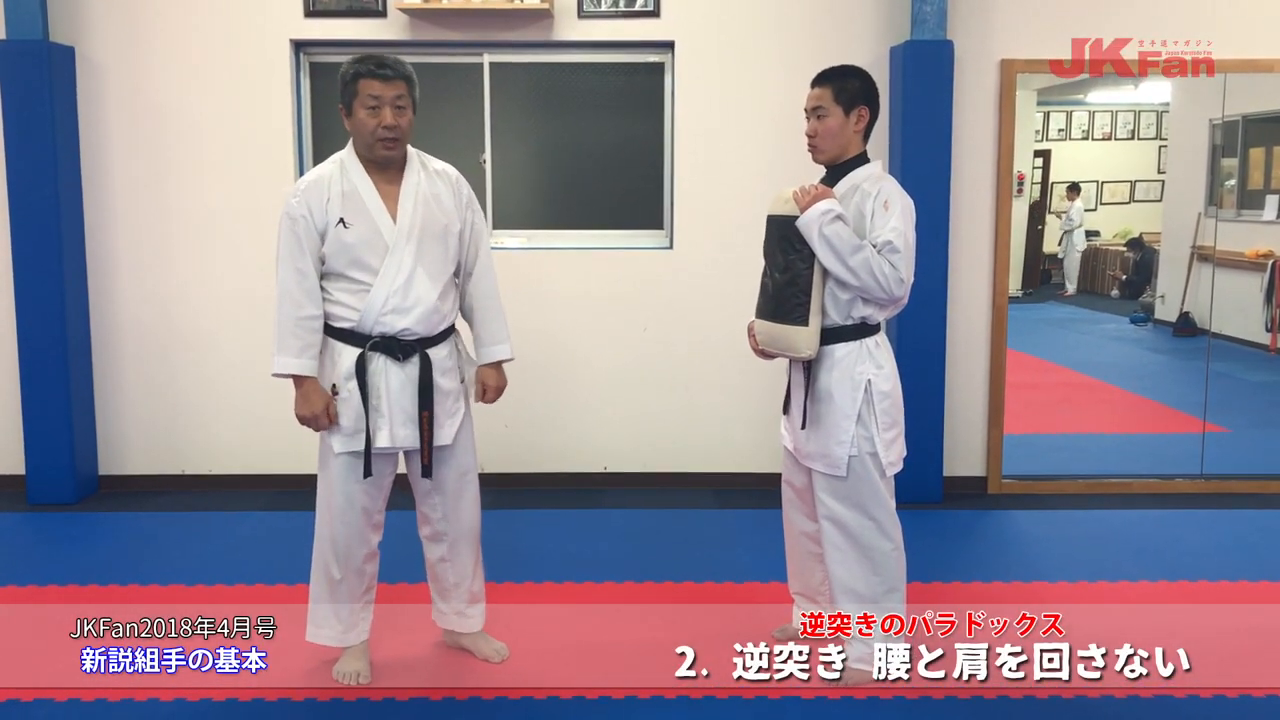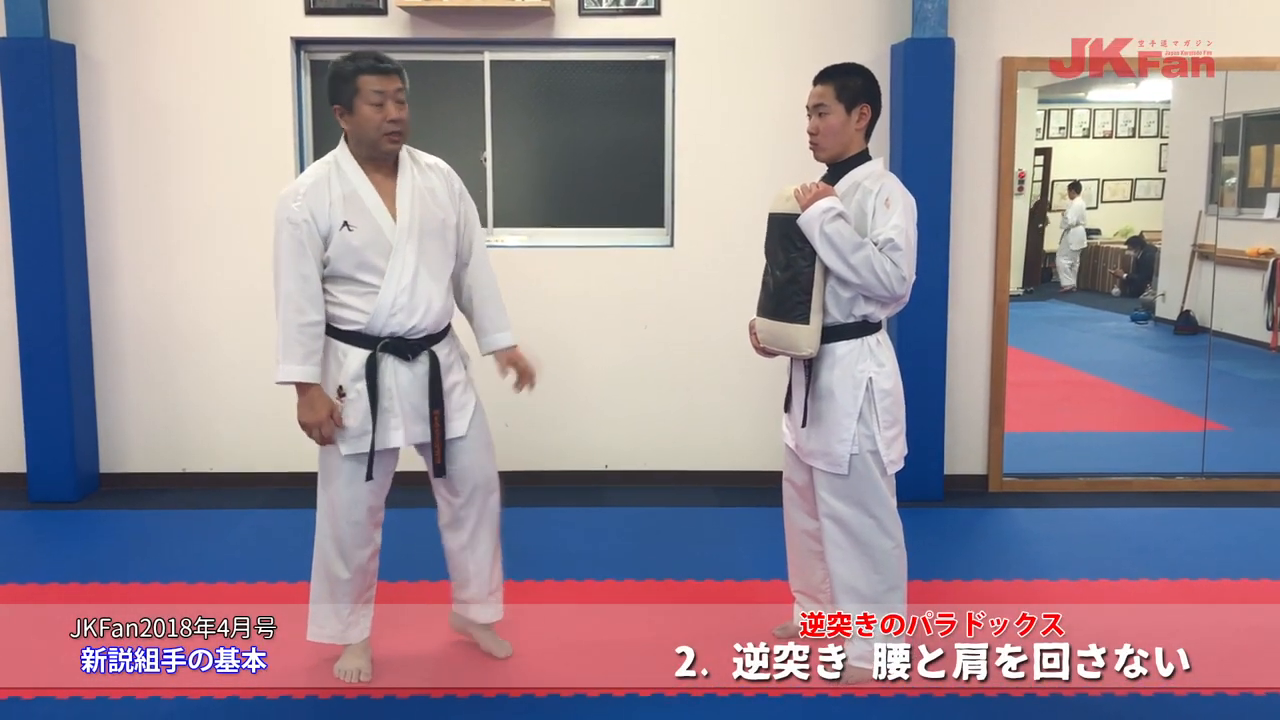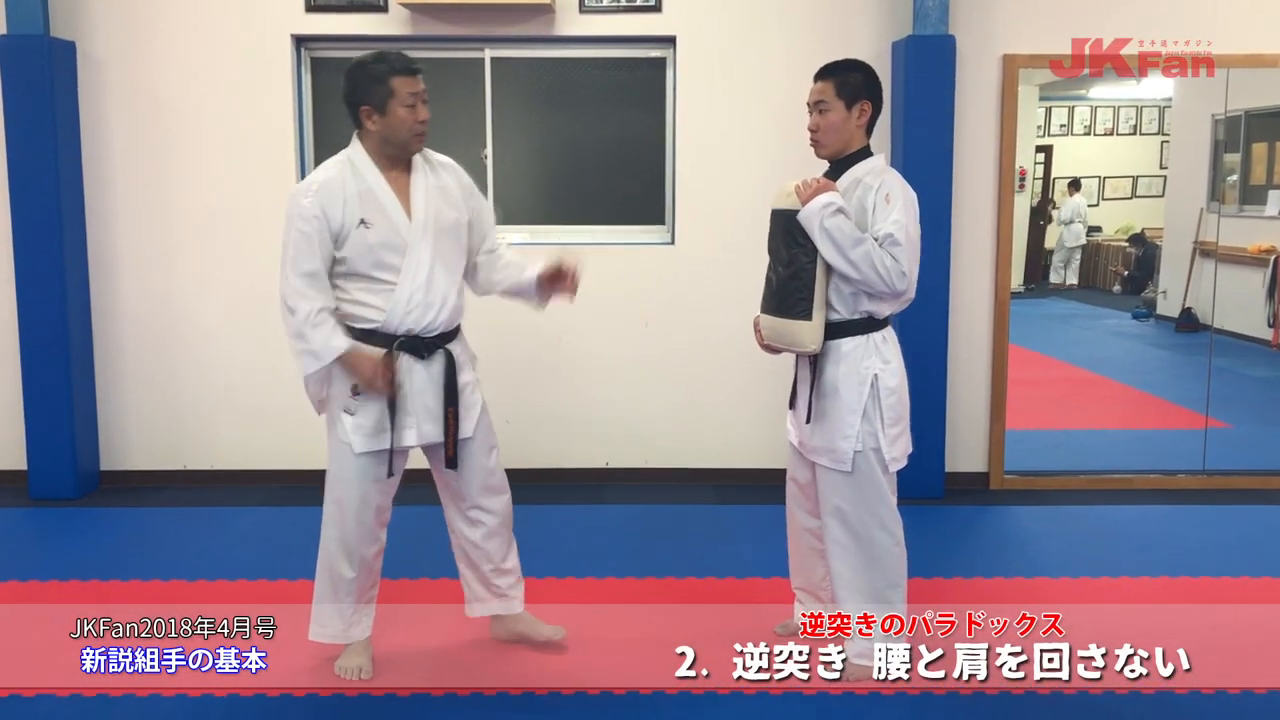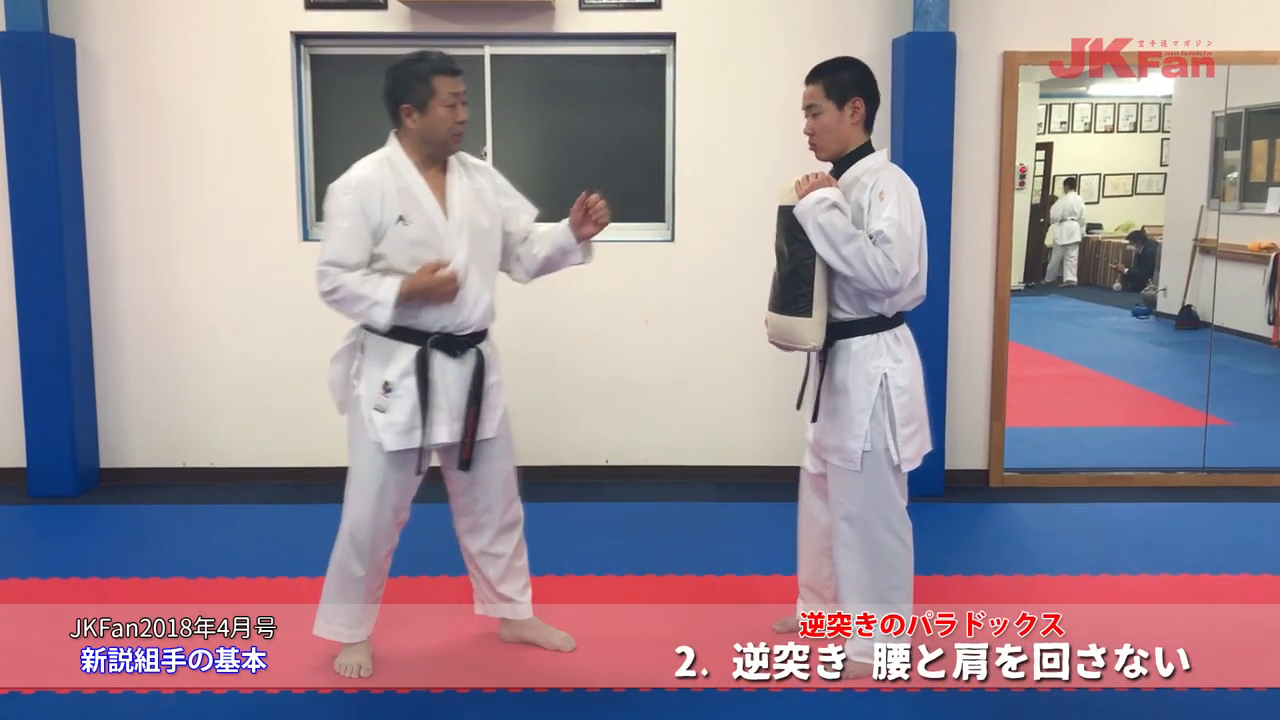
dt=0.2s
person 1, frame 1
left shoulder: (447, 184)
right shoulder: (314, 194)
left elbow: (477, 276)
right elbow: (298, 295)
left wrist: (491, 356)
right wrist: (305, 380)
left hip: (434, 369)
right hip: (355, 375)
left knee: (453, 506)
right knee: (349, 515)
left ankle: (461, 622)
right ankle: (349, 637)
person 1, frame 2
left shoulder: (439, 178)
right shoulder: (310, 196)
left elbow: (471, 269)
right elbow: (297, 300)
left wrist: (502, 342)
right wrist: (309, 388)
left hip: (437, 365)
right hip: (358, 375)
left knee: (473, 491)
right knee: (351, 514)
left ankle: (475, 612)
right ankle: (349, 635)
person 1, frame 3
left shoulder: (447, 176)
right shoulder: (323, 191)
left elbow: (480, 261)
right elbow: (298, 292)
left wrist: (535, 279)
right wrist: (347, 354)
left hip: (445, 364)
right hip: (370, 373)
left knee: (481, 495)
right knee: (357, 513)
left ankle: (505, 610)
right ankle: (348, 632)
person 1, frame 4
left shoulder: (481, 179)
right shoulder: (362, 187)
left elbow: (522, 255)
right elbow: (335, 282)
left wrist: (573, 234)
right wrist: (406, 289)
left hip: (470, 366)
right hip: (396, 371)
left knee: (492, 498)
right knee: (373, 509)
left ankle: (510, 612)
right ankle: (348, 630)
person 2, frame 1
left shoulder: (882, 194)
right shoulder: (819, 194)
left elbow: (890, 280)
left wrist: (823, 221)
left hip: (854, 372)
right hip: (809, 368)
left knee: (859, 514)
right knee: (806, 504)
left ankle: (873, 645)
right ankle: (816, 613)
person 2, frame 2
left shoulder: (883, 192)
right shoulder: (822, 191)
left elbow: (892, 278)
left wrist: (825, 218)
left hip: (855, 370)
right hip: (811, 365)
left knee: (860, 511)
right knee: (806, 501)
left ankle: (873, 643)
right ankle: (818, 610)
person 2, frame 3
left shoulder: (884, 187)
right shoulder: (826, 188)
left elbow: (892, 274)
left wrist: (824, 212)
left hip: (860, 365)
right hip: (819, 361)
left knee: (861, 510)
right knee: (810, 499)
left ankle: (873, 642)
right ankle: (820, 609)
person 2, frame 4
left shoulder: (885, 184)
right shoulder: (837, 183)
left elbow: (884, 272)
left wrist: (819, 206)
left hip: (874, 365)
right hip: (842, 360)
left knee: (870, 508)
right knee: (822, 493)
left ankle: (877, 639)
right ankle: (822, 608)
